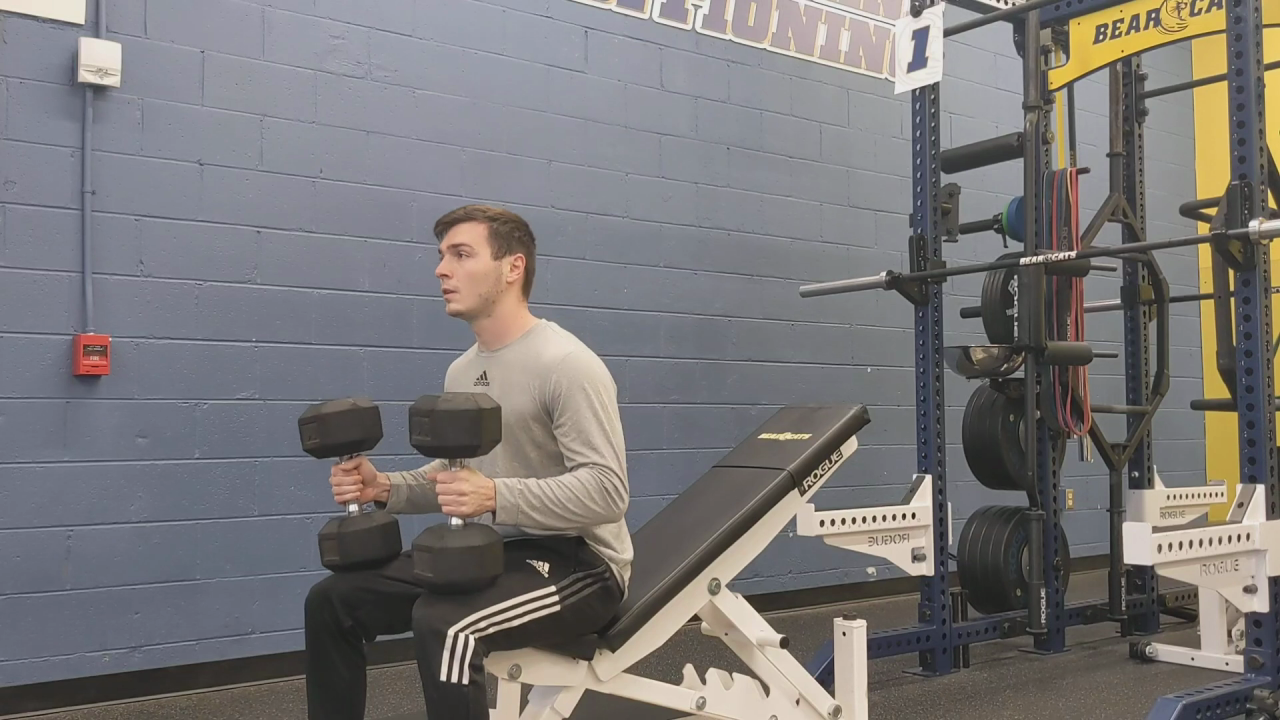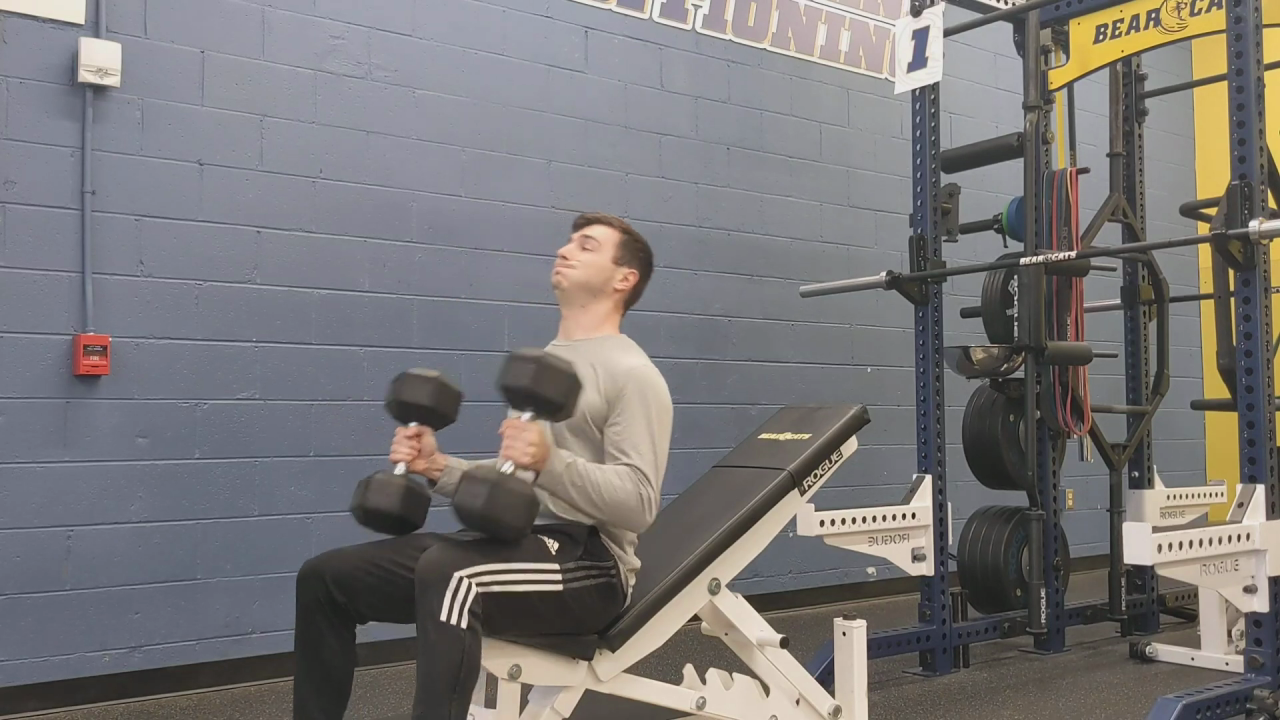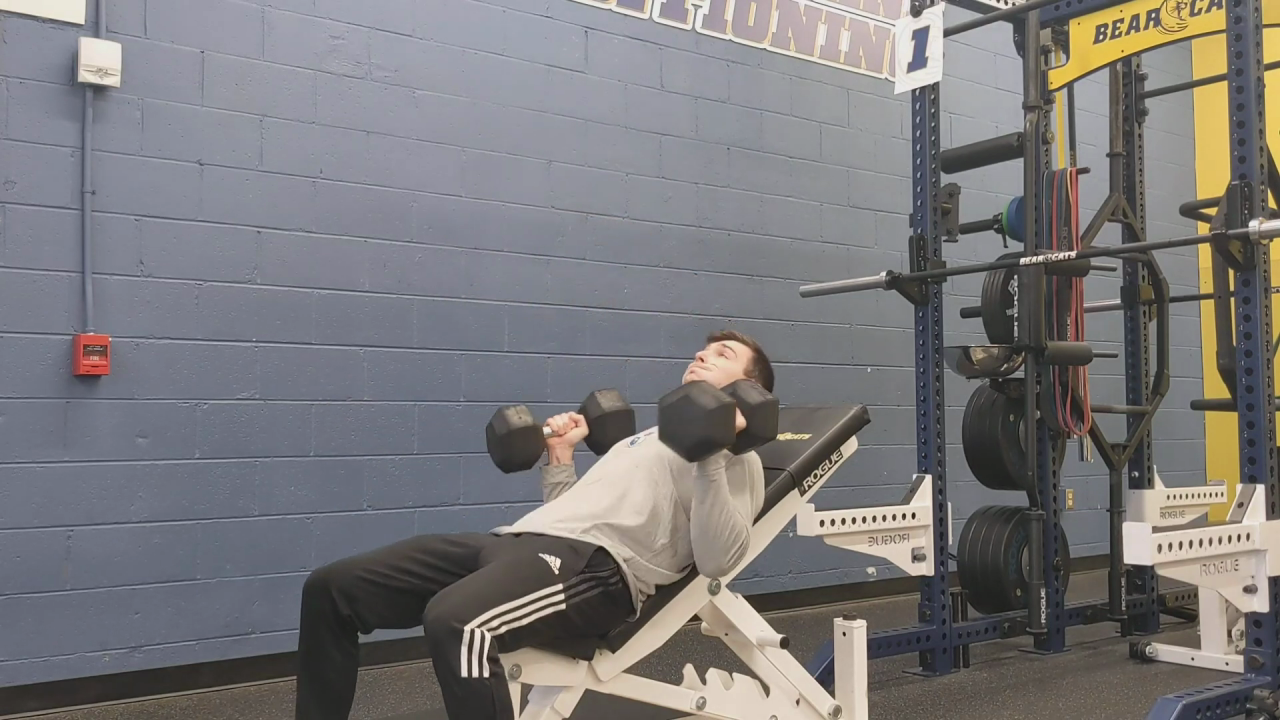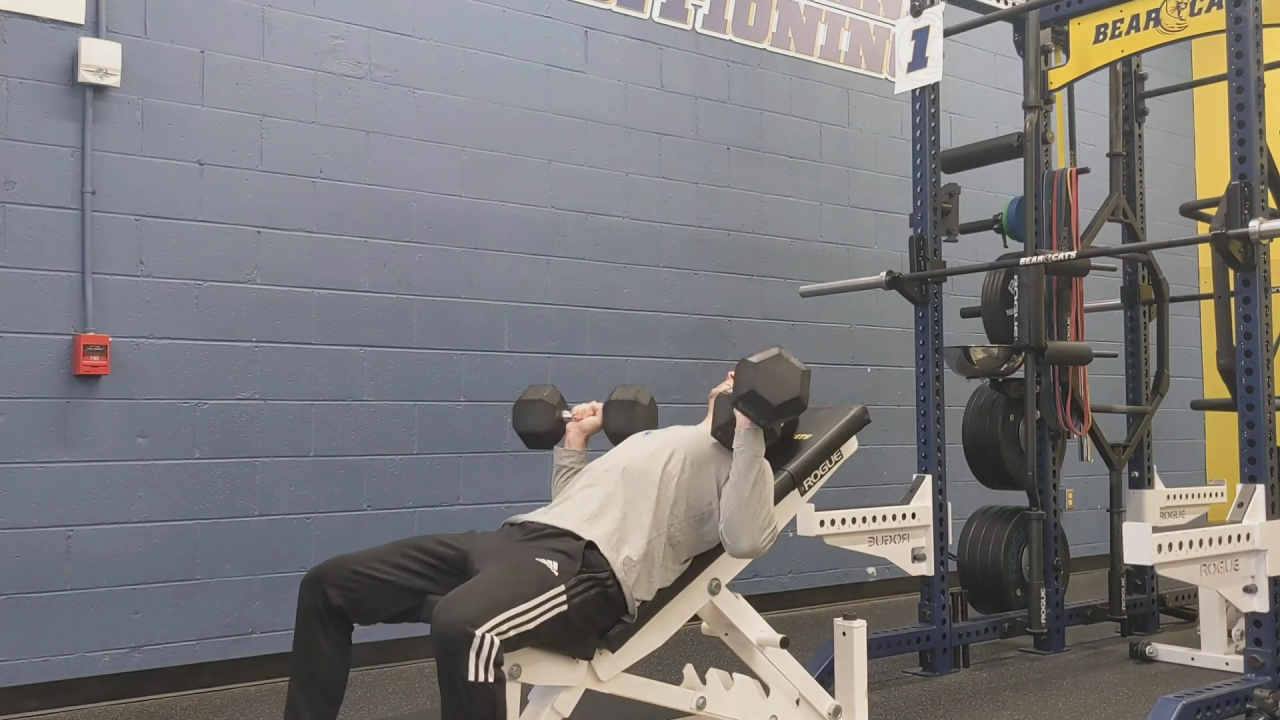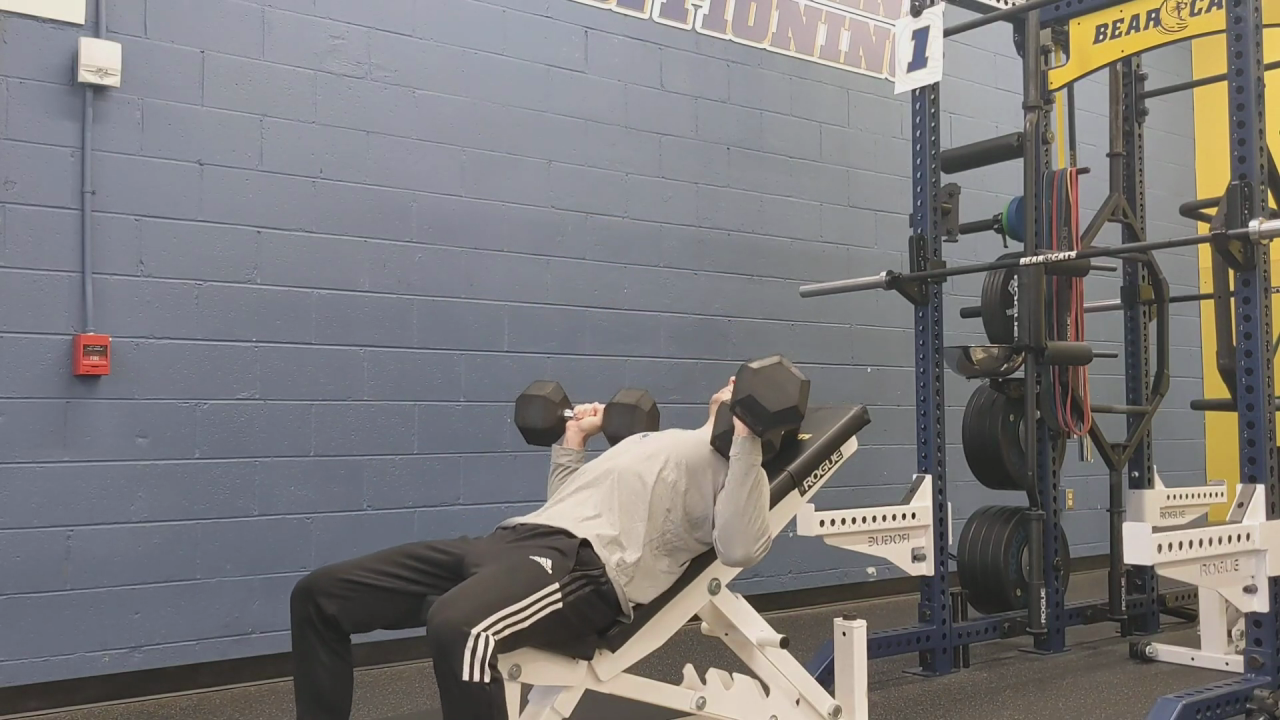
dt=0.7s
person 1, frame 1
left shoulder: (565, 365)
right shoulder: (463, 372)
left elbow: (606, 493)
right elbow: (457, 476)
left wrist: (497, 496)
right wrist: (384, 487)
left hip: (576, 560)
left knee: (444, 624)
right knee: (333, 600)
person 1, frame 2
left shoulder: (632, 374)
left elbow: (637, 502)
left wrist: (549, 461)
right wrist: (438, 467)
left hip: (585, 558)
right hip: (509, 540)
left knee: (449, 576)
right knee: (326, 577)
person 1, frame 3
left shoulder: (735, 460)
right shoulder: (645, 437)
left elbow: (717, 559)
left wrist: (709, 453)
right wrist: (560, 454)
left hip: (594, 566)
right hip: (521, 540)
left knee: (455, 624)
right knee: (332, 588)
person 1, frame 4
left shoulder: (738, 460)
right shoulder: (662, 439)
left elbow: (747, 540)
left wrist: (749, 430)
right wrist: (575, 439)
left hip: (586, 563)
right hip: (519, 535)
left knee: (463, 628)
right knee: (330, 583)
person 1, frame 5
left shoulder: (735, 462)
right shoulder: (659, 439)
left elbow: (741, 548)
left wrist: (745, 436)
right wrist: (573, 437)
left hip: (583, 564)
right hip: (512, 539)
left knee: (459, 630)
right knee: (319, 594)
